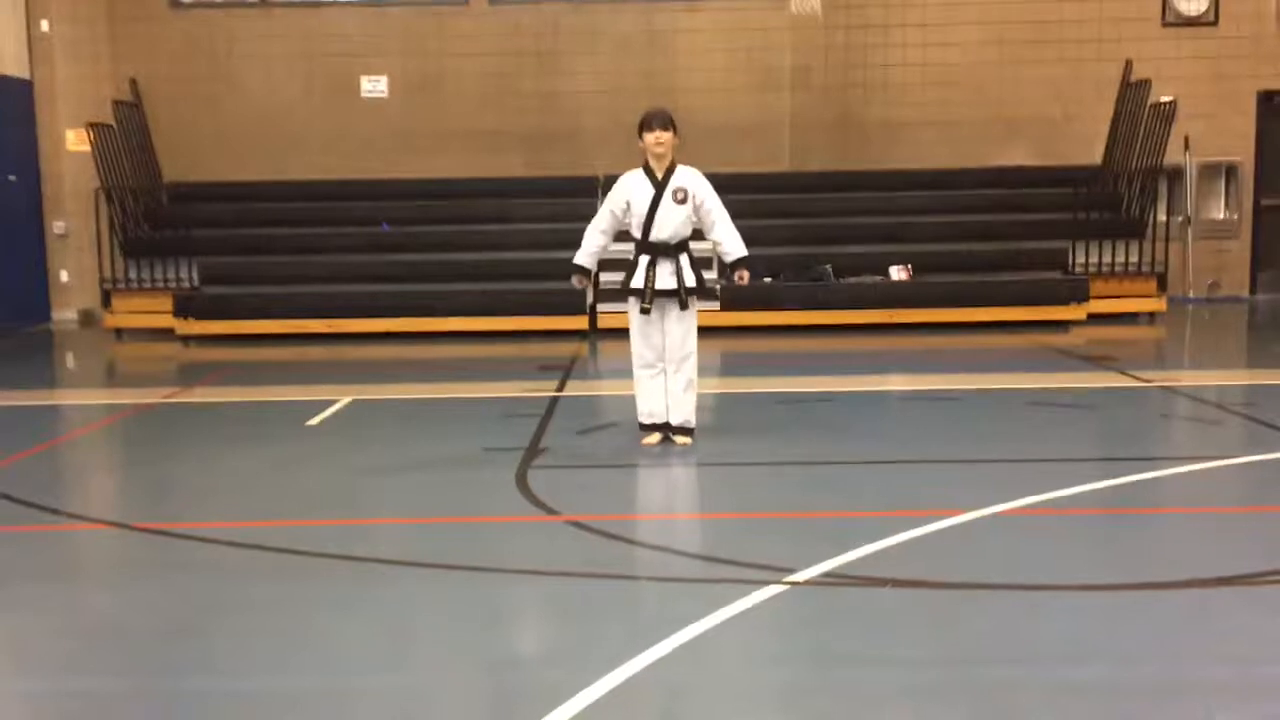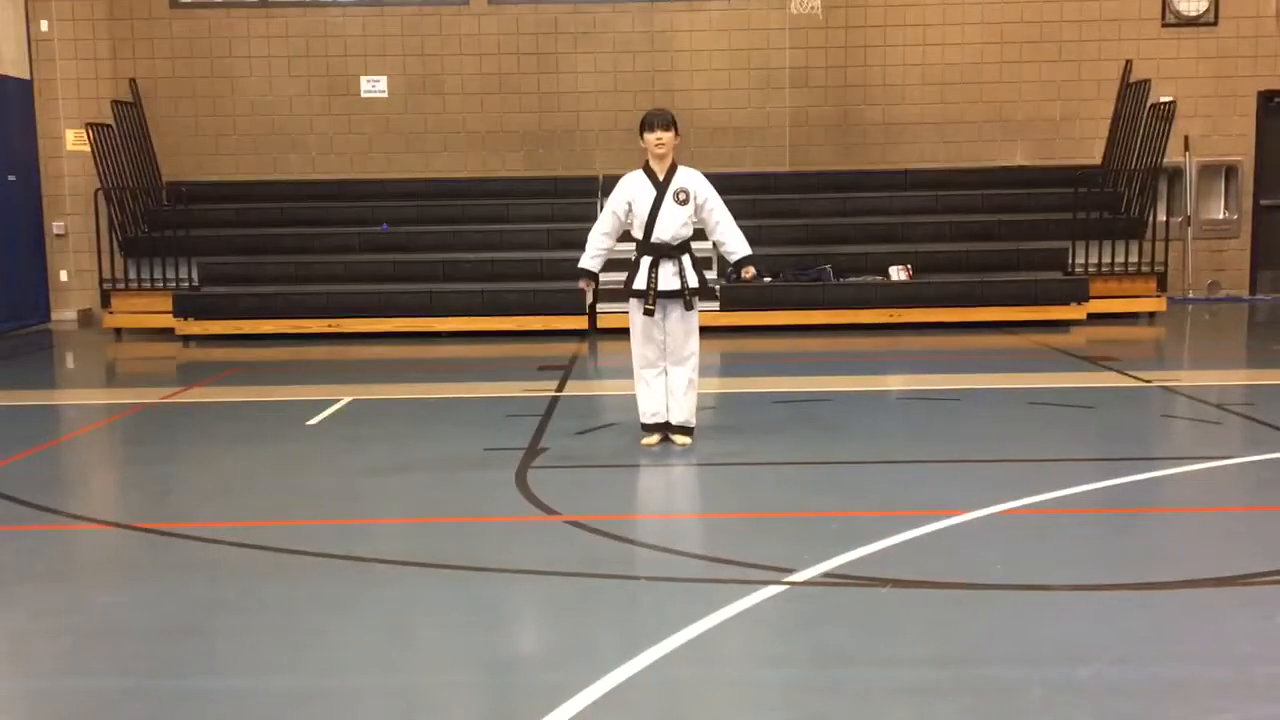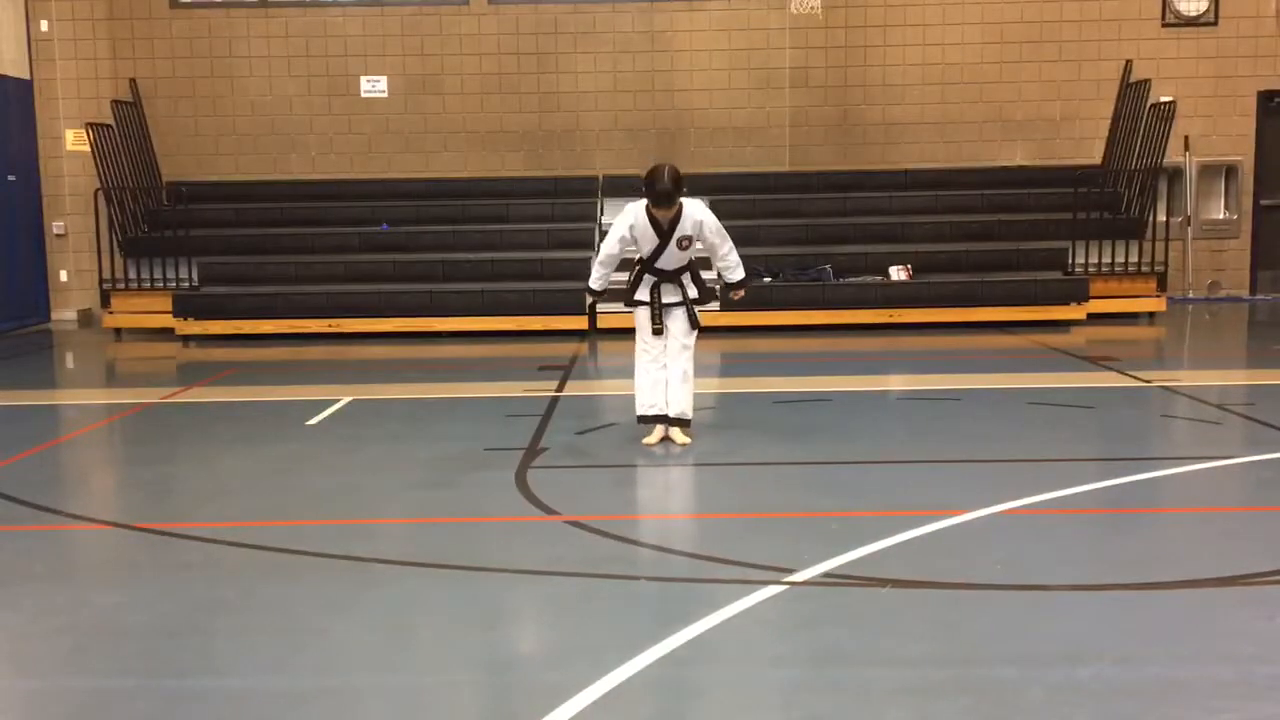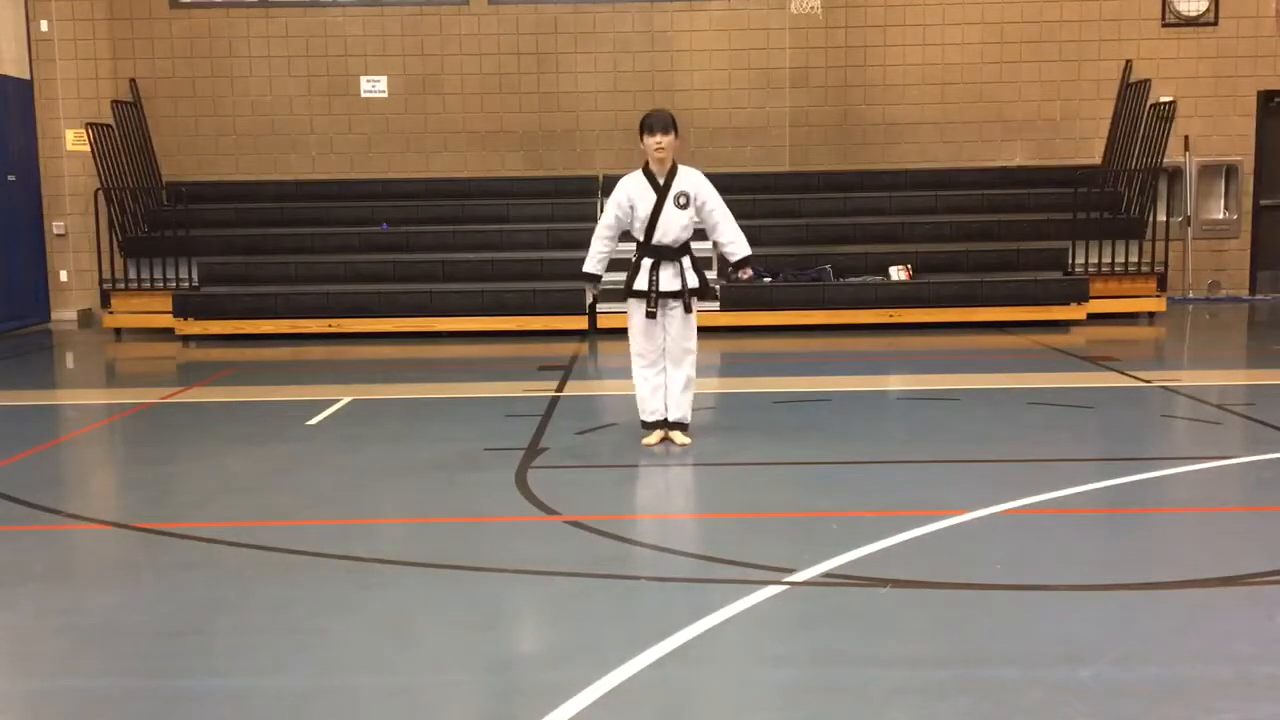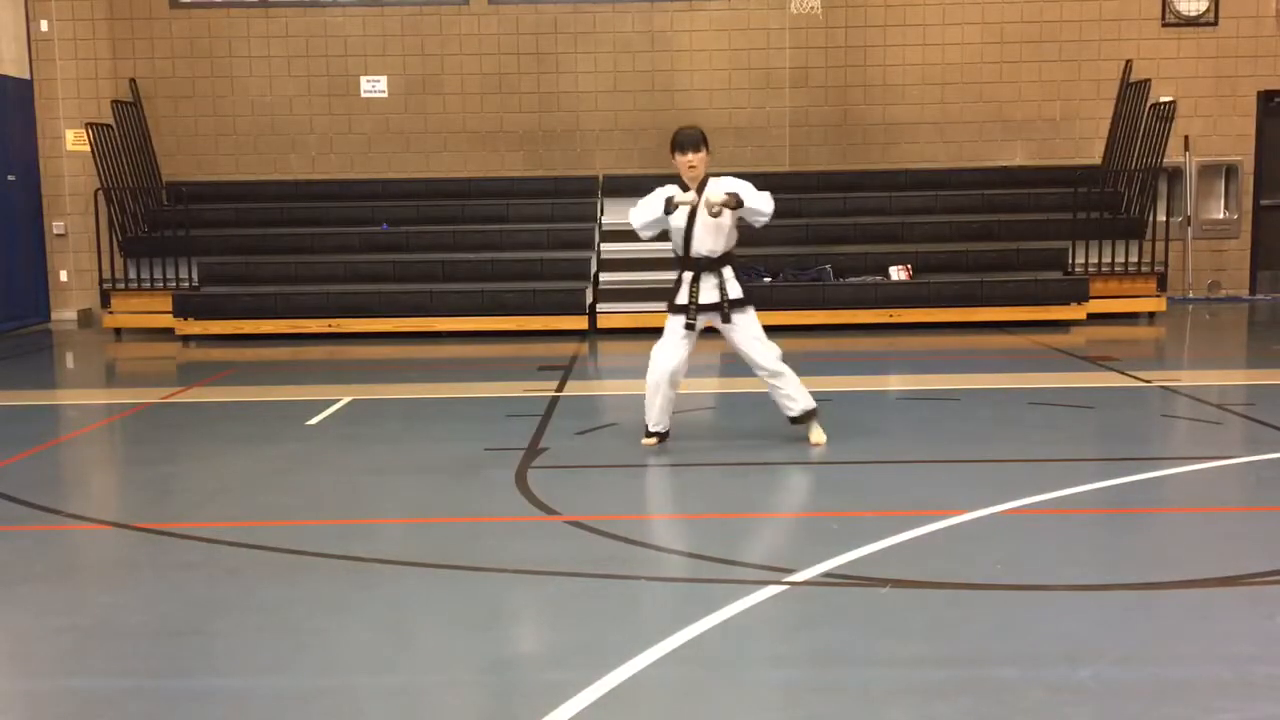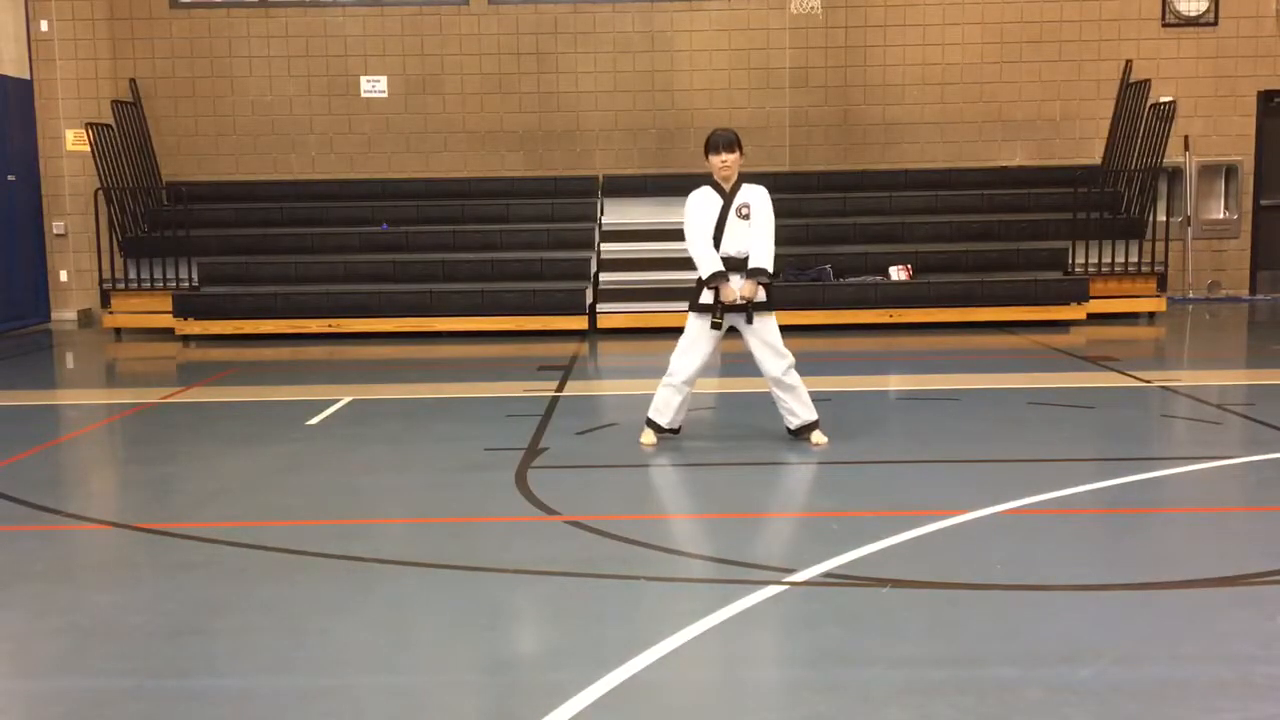
dt=0.7s
person 1, frame 1
left shoulder: (692, 179)
right shoulder: (628, 183)
left elbow: (717, 222)
right elbow: (602, 226)
left wrist: (737, 260)
right wrist: (583, 264)
left hip: (680, 273)
right hip: (644, 273)
left knee: (681, 354)
right knee: (646, 354)
left ankle: (681, 423)
right ankle: (653, 422)
person 1, frame 2
left shoulder: (693, 180)
right shoulder: (629, 183)
left elbow: (720, 222)
right elbow: (605, 228)
left wrist: (743, 258)
right wrist: (588, 268)
left hip: (681, 272)
right hip: (645, 273)
left knee: (682, 353)
right knee: (647, 354)
left ankle: (680, 423)
right ankle: (654, 423)
person 1, frame 3
left shoulder: (698, 214)
right shoulder: (632, 216)
left elbow: (722, 247)
right elbow: (609, 252)
left wrist: (736, 281)
right wrist: (596, 286)
left hip: (682, 286)
right hip: (647, 286)
left knee: (680, 353)
right knee: (649, 353)
left ankle: (677, 421)
right ankle: (657, 421)
person 1, frame 4
left shoulder: (694, 180)
right shoulder: (629, 185)
left elbow: (720, 221)
right elbow: (607, 230)
left wrist: (741, 258)
right wrist: (592, 273)
left hip: (681, 273)
right hip: (645, 273)
left knee: (681, 352)
right knee: (646, 353)
left ankle: (677, 422)
right ankle: (656, 422)
person 1, frame 5
left shoulder: (727, 185)
right shoulder: (668, 194)
left elbow: (765, 206)
right elbow: (638, 219)
left wrist: (732, 201)
right wrist: (671, 203)
left hip: (726, 285)
right hip: (689, 288)
left knee: (763, 355)
right knee: (665, 363)
left ankle: (806, 415)
right ankle: (655, 427)
person 1, frame 6
left shoulder: (757, 194)
right shoulder: (698, 199)
left elbow: (763, 238)
right elbow: (699, 243)
left wrist: (754, 279)
right wrist: (721, 282)
left hip: (750, 286)
right hip: (711, 288)
left knee: (776, 361)
right knee: (685, 362)
left ankle: (806, 423)
right ankle: (658, 423)
